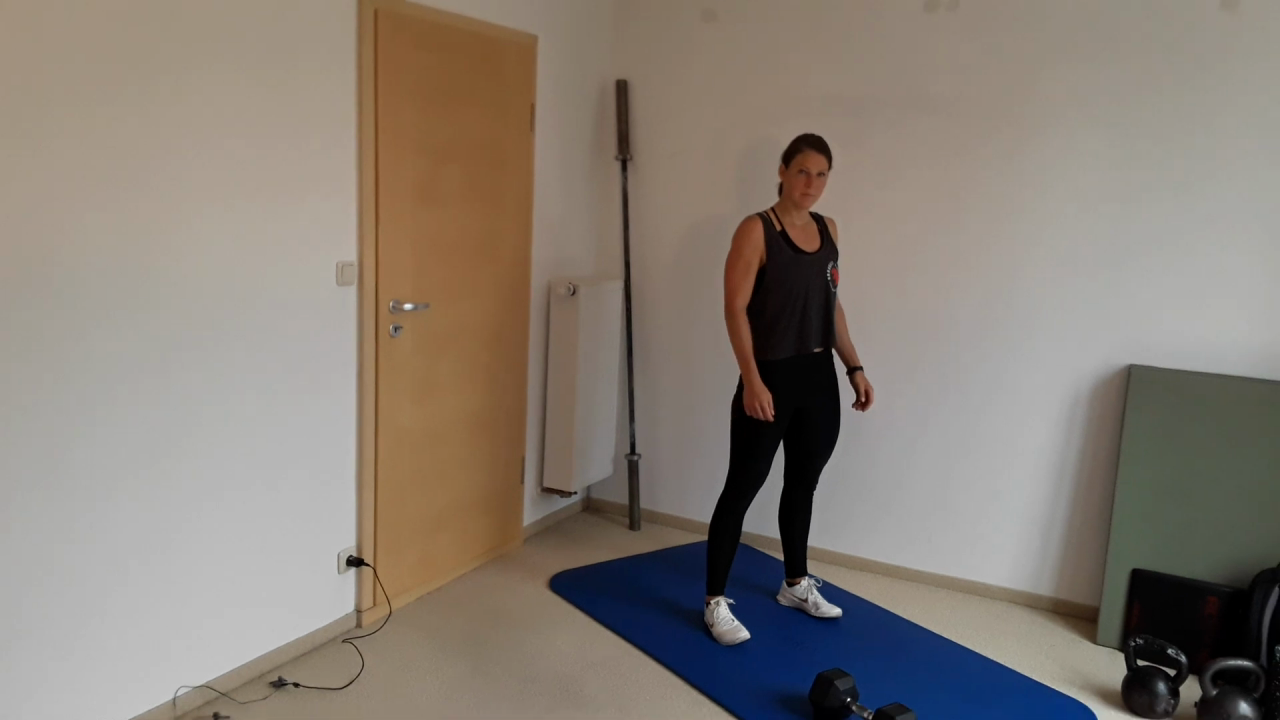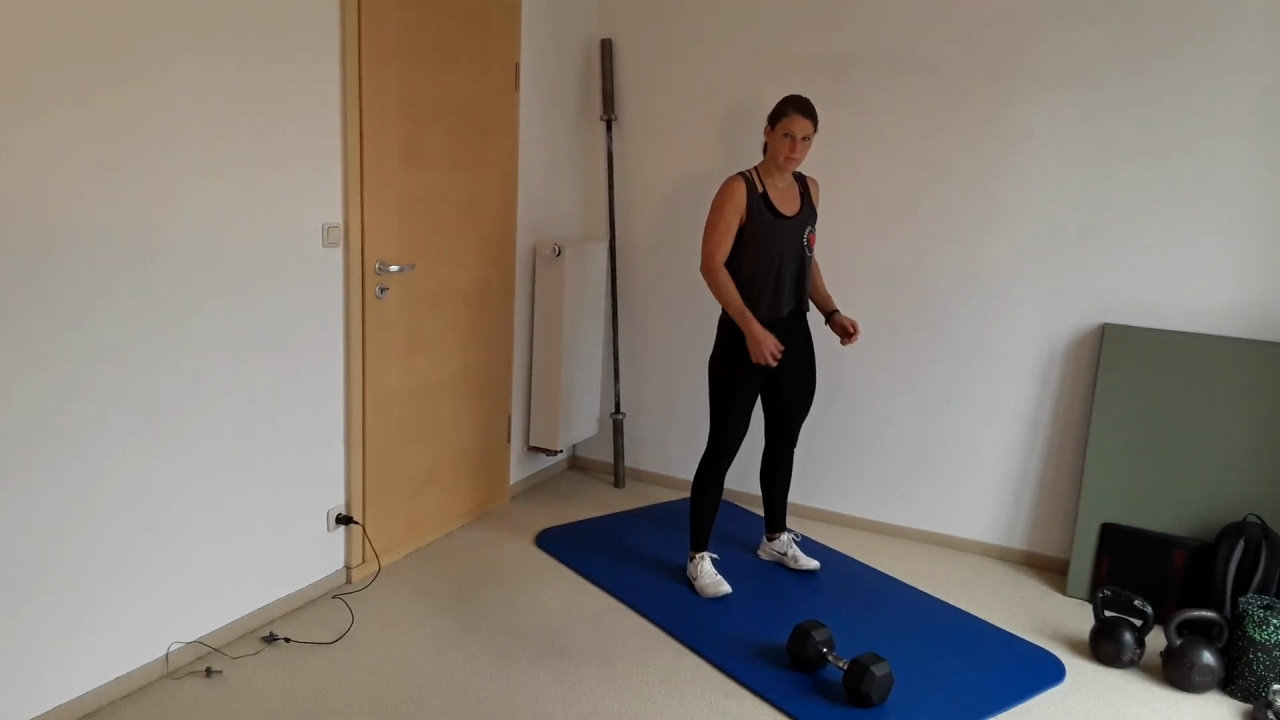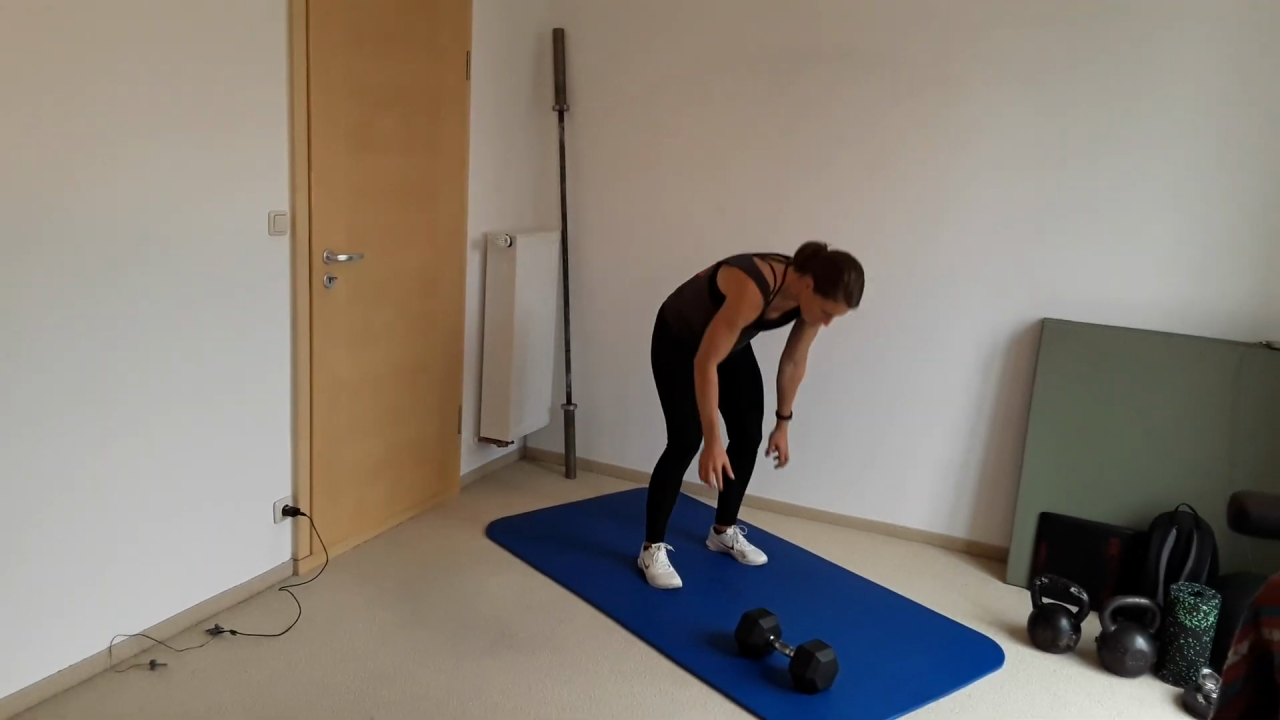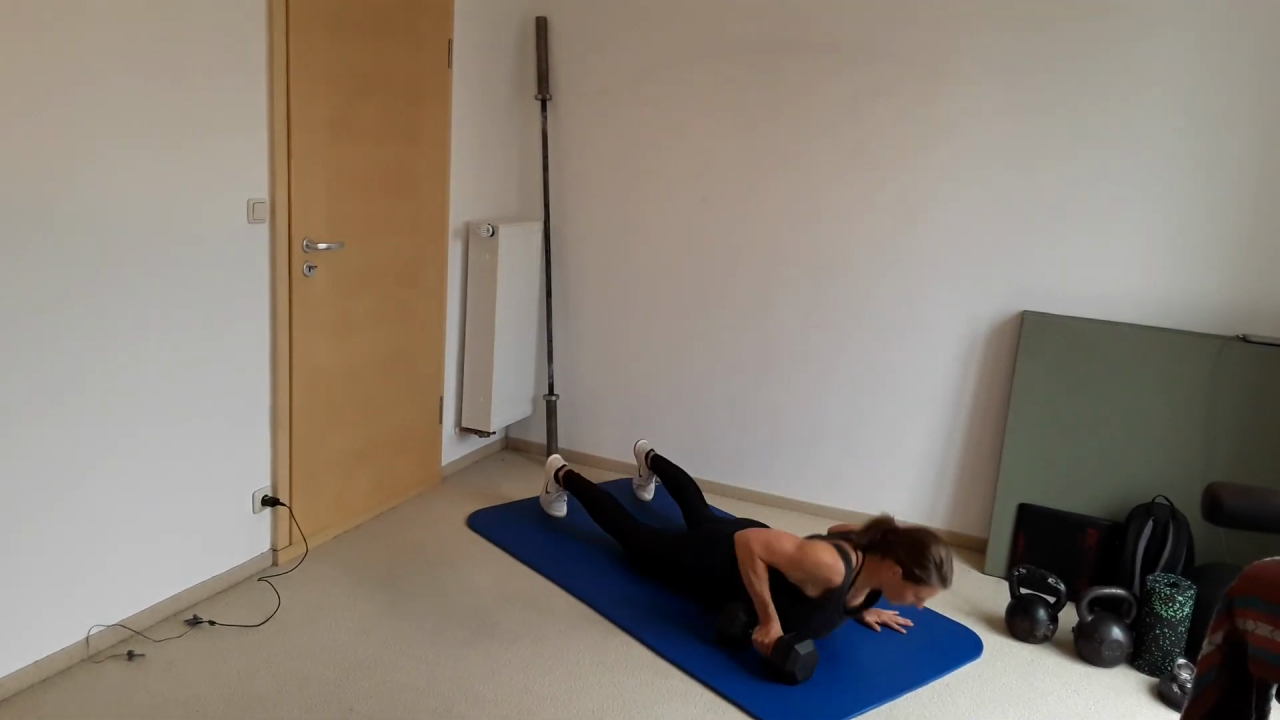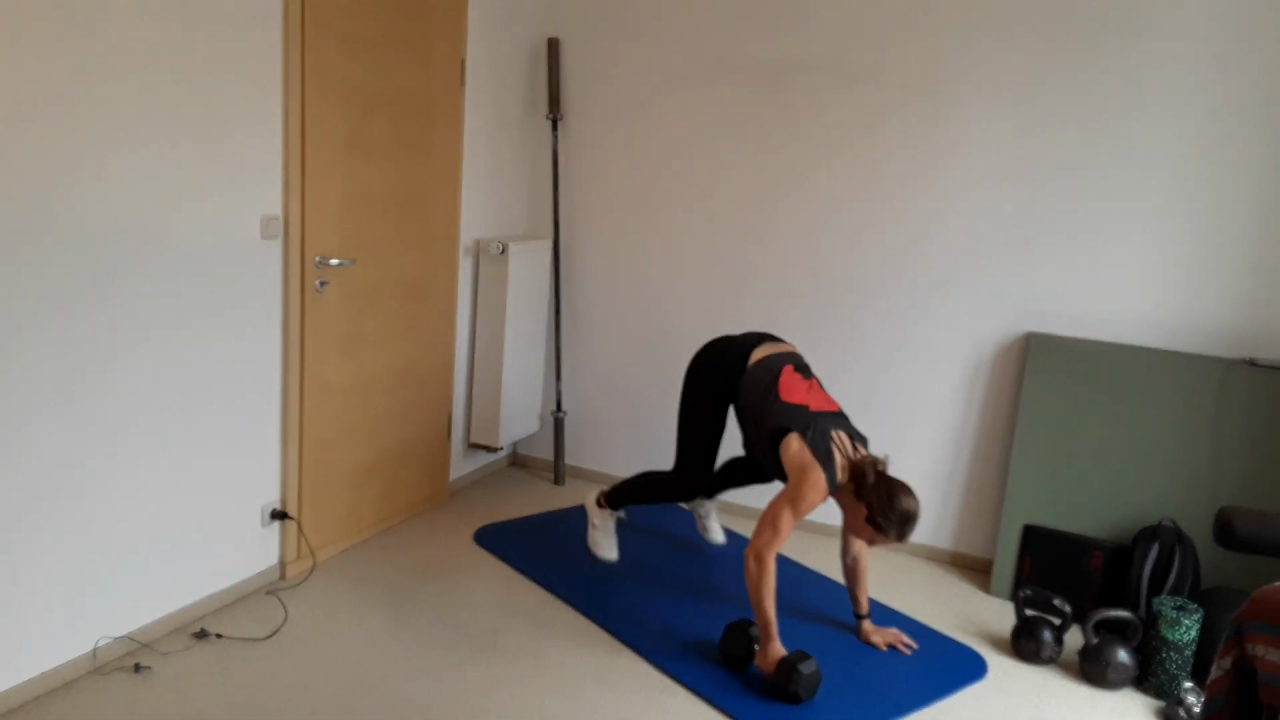
dt=1s
person 1, frame 1
left shoulder: (828, 229)
right shoulder: (756, 230)
right elbow: (735, 309)
left wrist: (855, 368)
right wrist: (752, 380)
left hip: (819, 378)
right hip: (772, 377)
left knee: (803, 484)
right knee: (742, 489)
left ankle: (796, 584)
right ankle: (715, 601)
person 1, frame 2
left shoulder: (809, 189)
right shoulder: (738, 190)
right elbow: (713, 265)
left wrist: (832, 313)
right wrist: (750, 328)
left hip: (794, 336)
right hip: (744, 337)
left knee: (784, 441)
right knee: (724, 447)
left ankle: (776, 538)
right ankle: (699, 556)
person 1, frame 3
left shoulder: (810, 294)
right shoulder: (752, 290)
left elbow: (794, 359)
right elbow: (706, 362)
left wrist: (783, 422)
right wrist: (712, 442)
left hip: (731, 348)
right hip: (678, 341)
left knee: (749, 439)
right knee: (686, 442)
left ankle: (724, 530)
right ankle: (653, 549)
person 1, frame 4
left shoulder: (878, 551)
right shoulder: (830, 567)
right elbow: (747, 544)
left wrist: (862, 607)
right wrist: (768, 621)
left hip: (756, 538)
right hip: (722, 566)
left knee: (701, 516)
right knee: (636, 537)
left ankle: (650, 460)
right ankle: (562, 476)
person 1, frame 5
left shoulder: (866, 477)
right shoulder: (816, 480)
left elbow: (853, 550)
right elbow: (759, 554)
left wrist: (864, 622)
right wrist: (769, 644)
left hip: (773, 357)
right hip: (721, 366)
left knee: (766, 465)
right knee: (687, 481)
left ankle: (702, 499)
right ankle: (605, 506)
